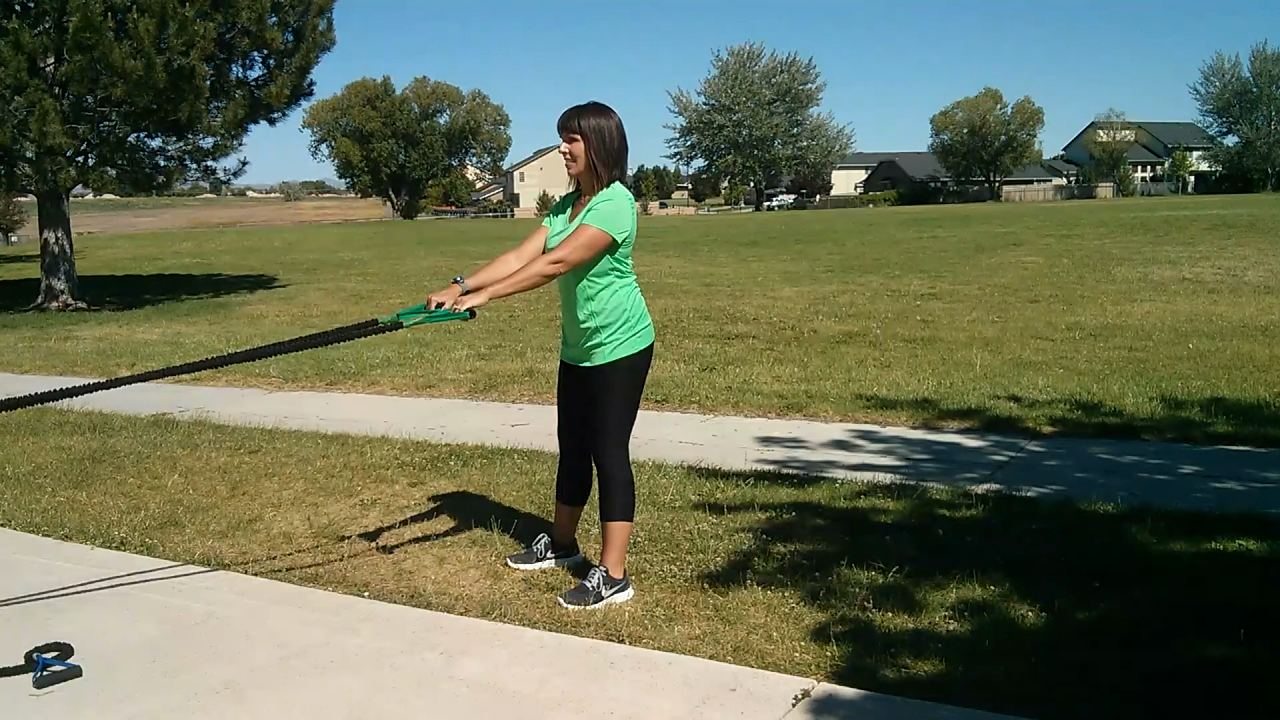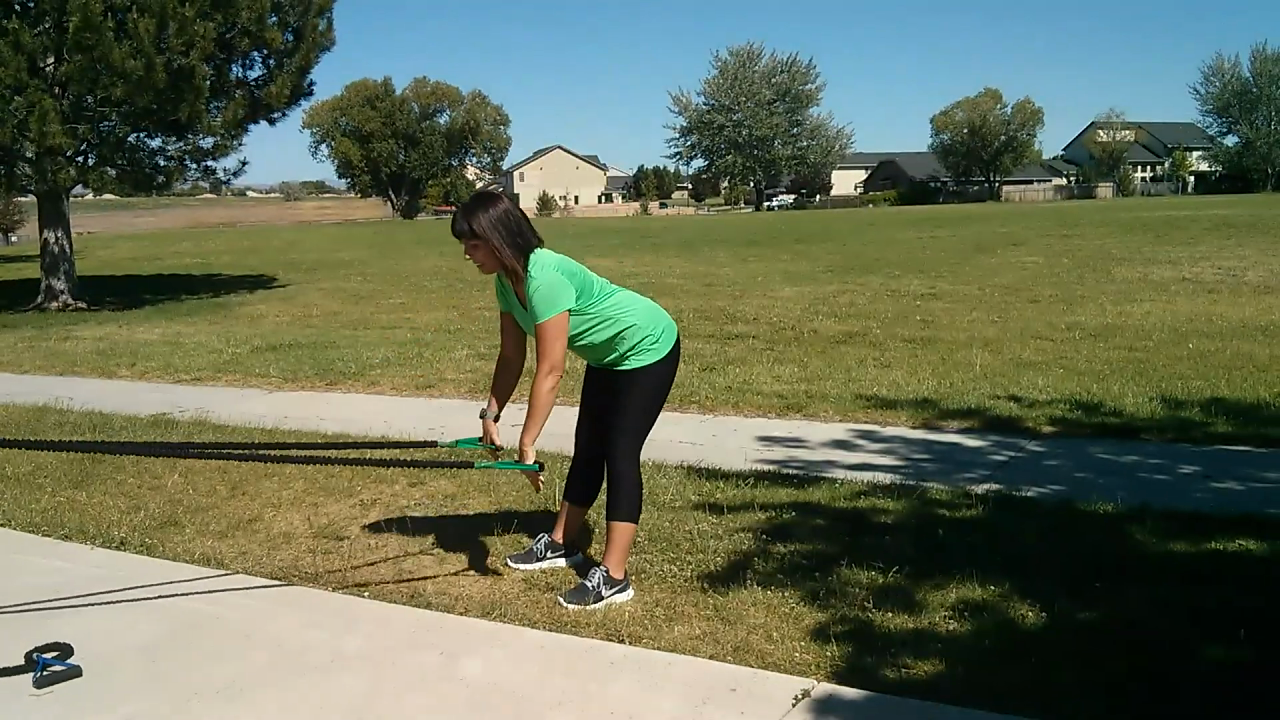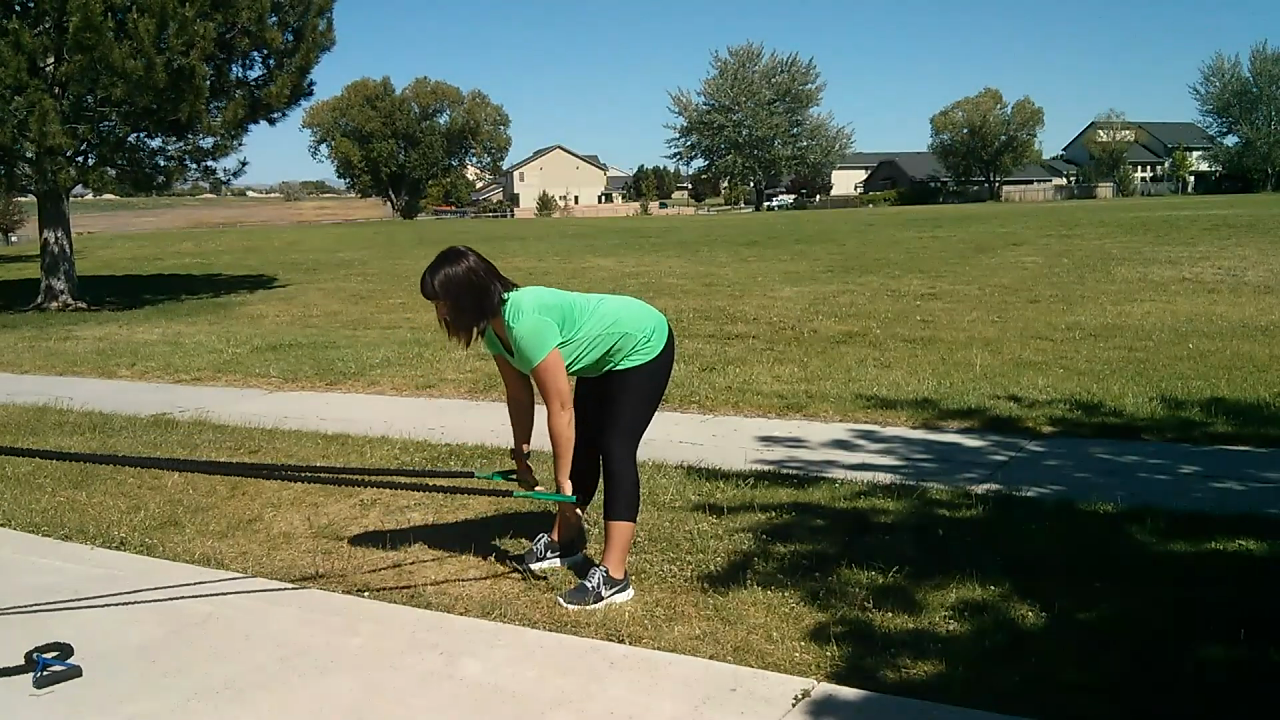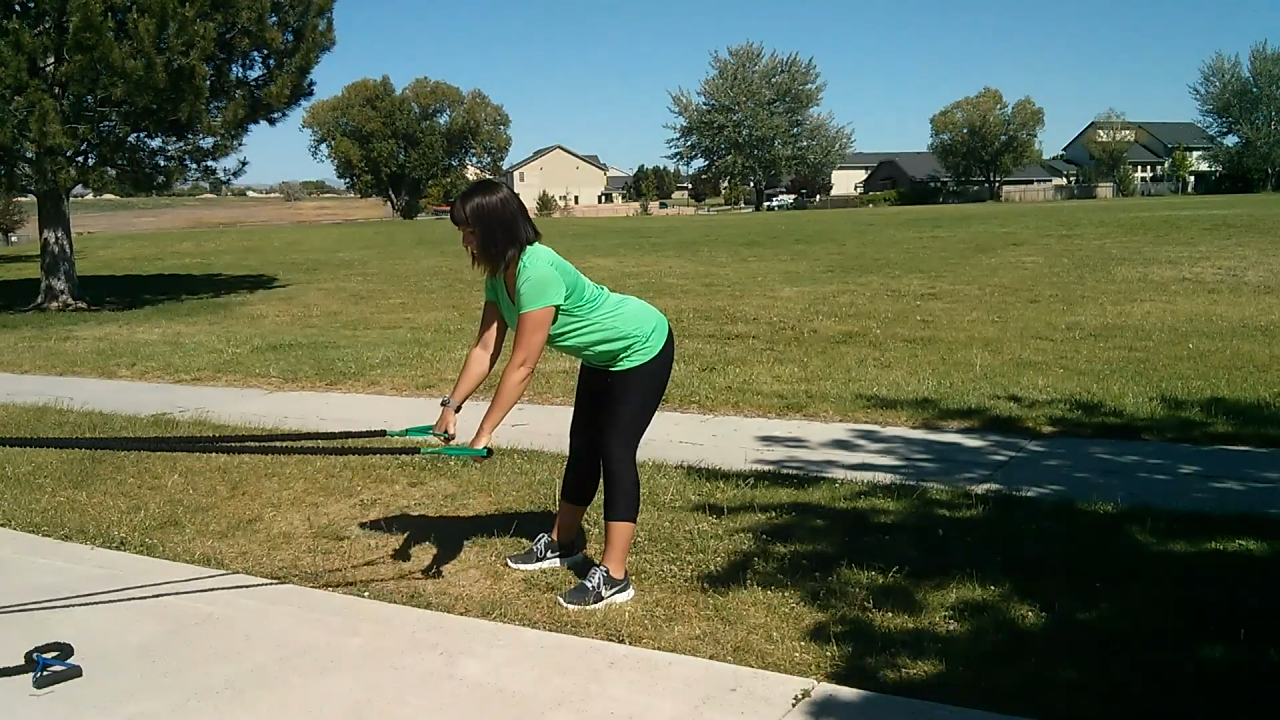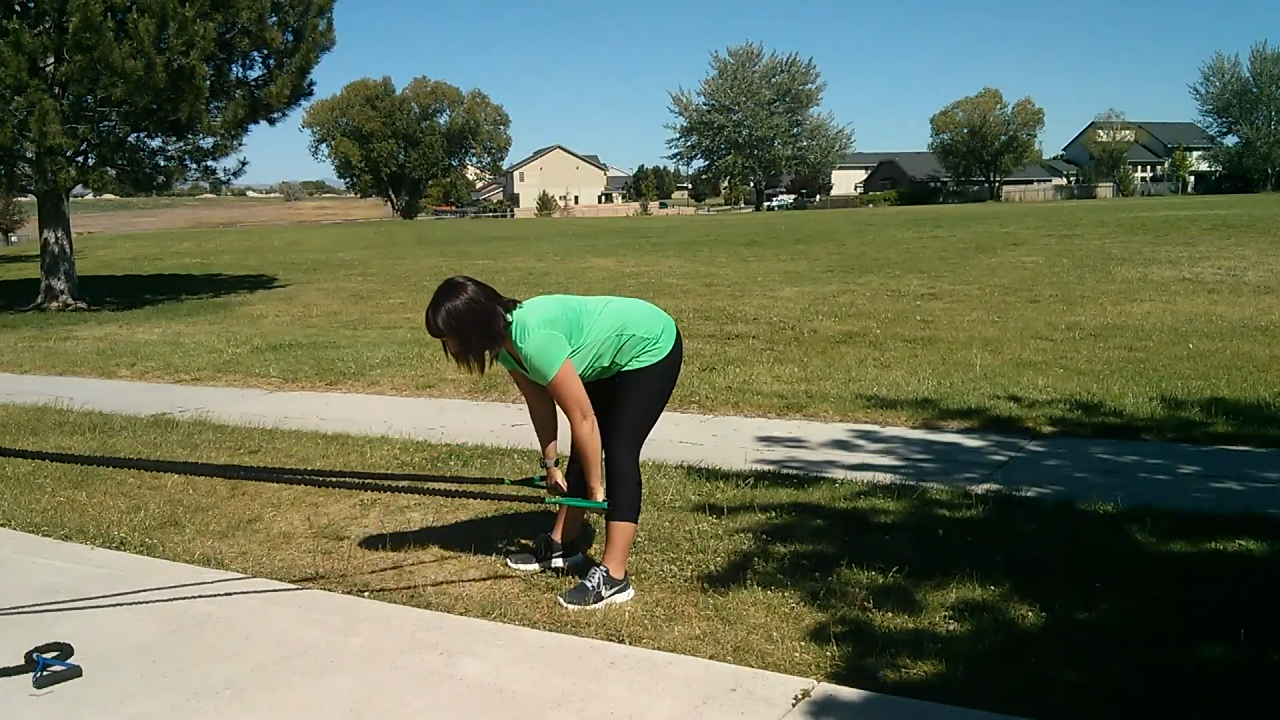
dt=1s
person 1, frame 1
left shoulder: (615, 203)
right shoulder: (566, 203)
left elbow: (556, 263)
right elbow: (522, 254)
left wrist: (484, 295)
right wrist: (460, 285)
left hip: (619, 348)
right hip: (578, 348)
left knee: (608, 452)
right knee: (572, 447)
left ankle: (613, 576)
right ankle: (561, 543)
person 1, frame 2
left shoulder: (546, 278)
right shoulder: (507, 281)
left elbow: (550, 373)
right elbow: (511, 357)
left wrist: (527, 443)
right wrist: (491, 413)
left hip: (646, 348)
right hip: (608, 356)
left knee: (620, 453)
right knee: (588, 449)
left ankle: (614, 577)
right ankle: (561, 542)
person 1, frame 3
left shoulder: (524, 322)
right shoulder: (493, 323)
left elbow: (561, 408)
right elbow: (519, 394)
left wrist: (563, 479)
right wrist: (521, 454)
left hip: (641, 346)
right hip: (604, 355)
left knee: (615, 450)
right knee: (583, 445)
left ankle: (613, 578)
right ankle: (564, 542)
person 1, frame 4
left shoulder: (538, 273)
right shoulder: (500, 274)
left elbow: (522, 366)
right elbow: (485, 349)
left wrist: (485, 433)
right wrist: (451, 406)
left hip: (641, 347)
right hip: (602, 356)
left knee: (615, 451)
right knee: (583, 446)
left ankle: (614, 577)
right ankle: (563, 542)
person 1, frame 5
left shoulder: (534, 339)
right shoulder: (503, 338)
left elbow: (582, 419)
right elbow: (540, 403)
left wrist: (596, 487)
right wrist: (551, 463)
left hip: (649, 348)
right hip: (612, 356)
left knee: (619, 450)
right knee: (583, 450)
left ankle: (613, 577)
right ankle: (561, 545)
